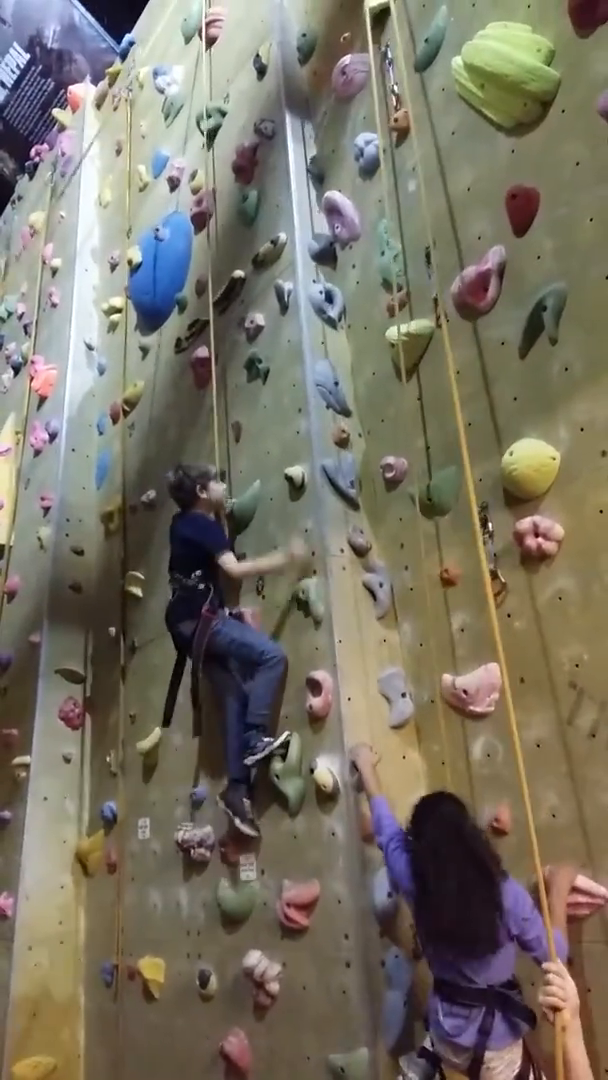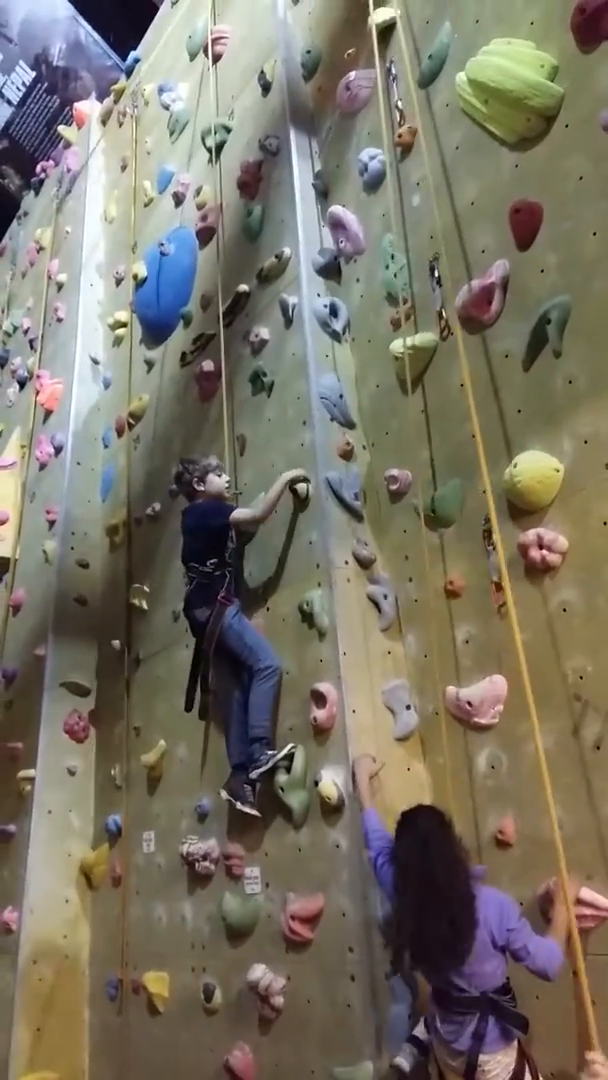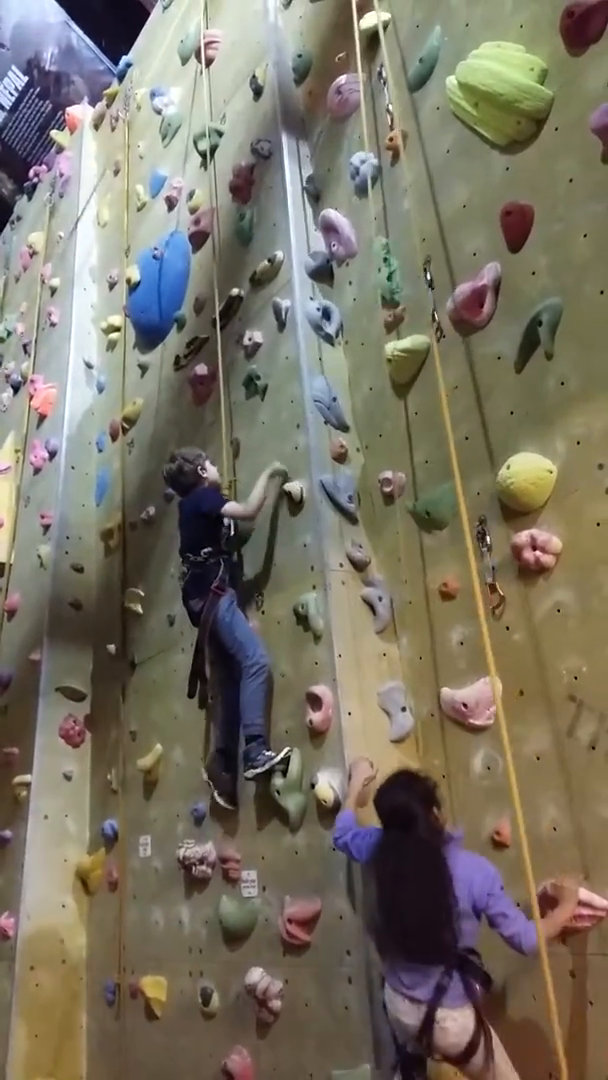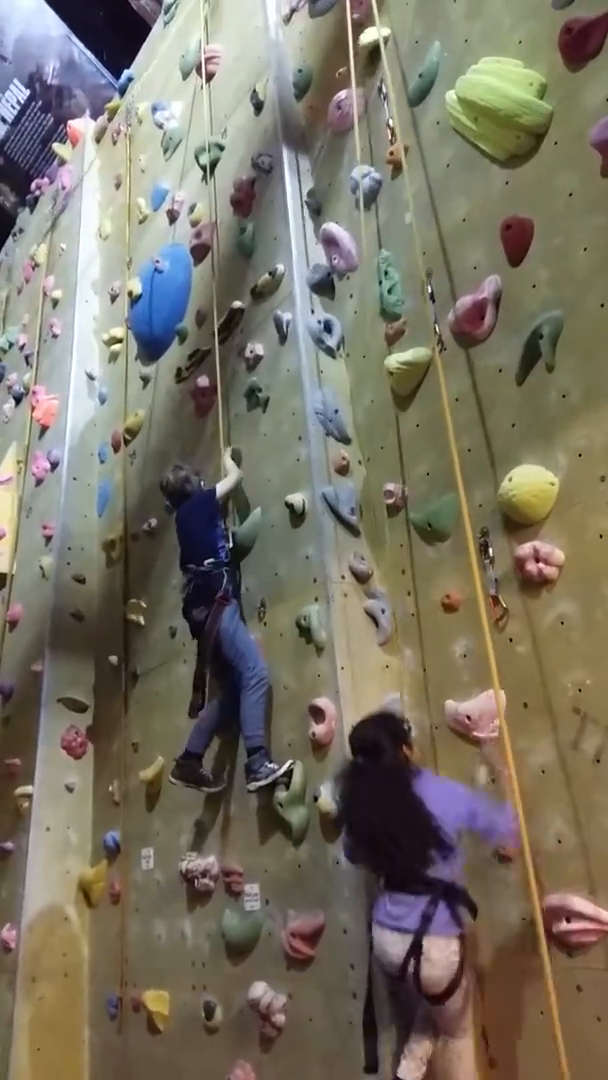
dt=0.5s
person 1, frame 1
left shoulder: (185, 522)
right shoulder: (203, 525)
right elbow: (235, 570)
left wrist: (221, 517)
right wrist: (286, 559)
left hip: (192, 620)
right hip: (202, 618)
left knee: (235, 695)
right knee: (272, 656)
left ankle: (237, 788)
right ankle: (256, 739)
person 1, frame 2
left shoulder: (200, 514)
right shoulder: (207, 511)
right elbow: (257, 516)
left wrist: (226, 501)
right wrist: (285, 479)
left hip: (209, 607)
right hip: (215, 605)
left knee: (242, 684)
right knee: (267, 665)
left ankle: (239, 775)
right ankle: (259, 752)
person 1, frame 3
left shoulder: (196, 504)
right shoulder: (203, 496)
right elbow: (249, 511)
right wrist: (267, 476)
left hip: (206, 594)
right hip: (212, 592)
left knee: (233, 678)
right knee: (255, 661)
left ankle: (222, 762)
right ankle: (256, 753)
person 1, frame 4
left shoulder: (188, 515)
right shoulder: (199, 503)
right elbow: (235, 476)
right wrist: (227, 457)
left hip: (203, 606)
right hip: (216, 603)
left knee: (230, 688)
right knee: (255, 673)
left ankle: (189, 760)
right ankle: (257, 764)
person 2, frame 1
left shoulder: (415, 883)
right shoulder: (507, 893)
left elbow: (387, 830)
right elbow: (552, 954)
left wrist: (366, 768)
right wrist: (558, 893)
left hip: (446, 1038)
right hip: (496, 1049)
person 2, frame 2
left shoulder: (402, 893)
right shoulder: (494, 905)
left elbow: (376, 840)
right elbow: (547, 964)
left wrist: (362, 778)
right wrist: (562, 905)
left hip: (446, 1047)
left ankle: (416, 1048)
person 2, frame 3
left shoulder: (384, 851)
right shoulder: (475, 871)
left elbow: (343, 833)
right elbow: (524, 938)
left wrist: (357, 782)
right wrist: (566, 906)
left hip: (398, 1004)
right hip: (449, 1016)
person 2, frame 4
left shoulder: (365, 803)
right shoulder: (444, 794)
right elbow: (505, 829)
left hip: (386, 937)
right hip: (435, 944)
left knee: (431, 1013)
right knee: (457, 1033)
